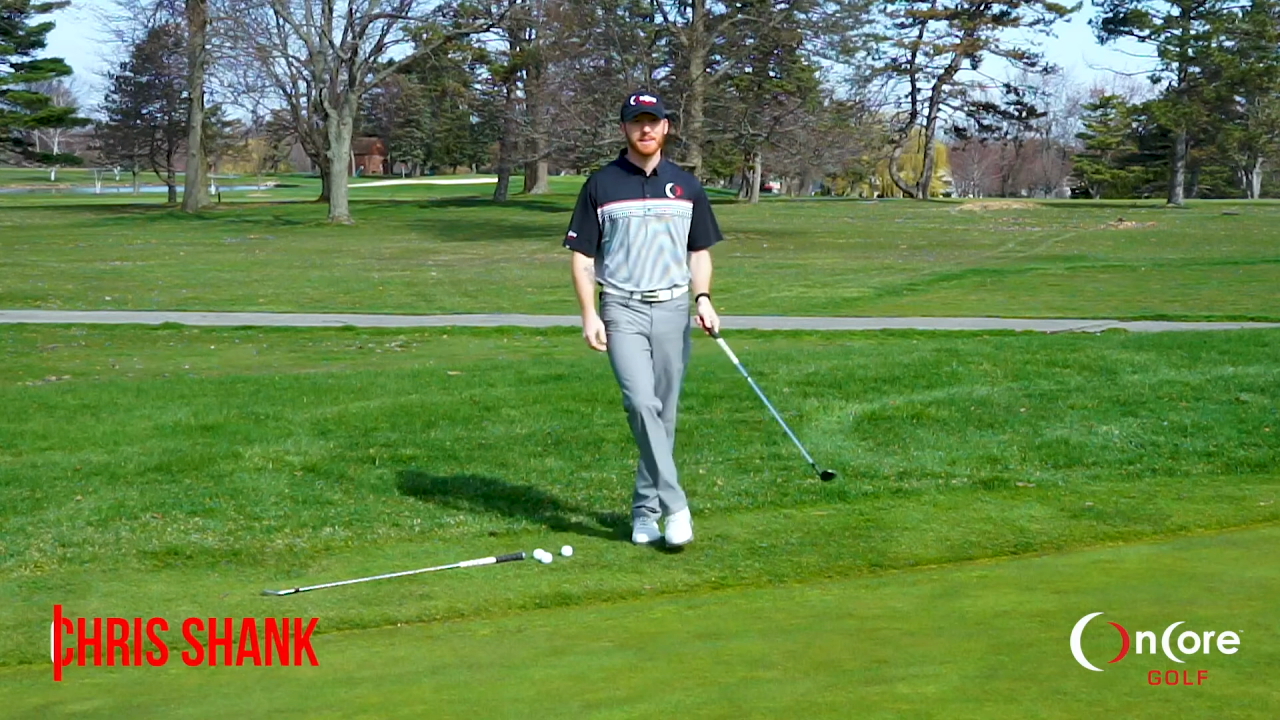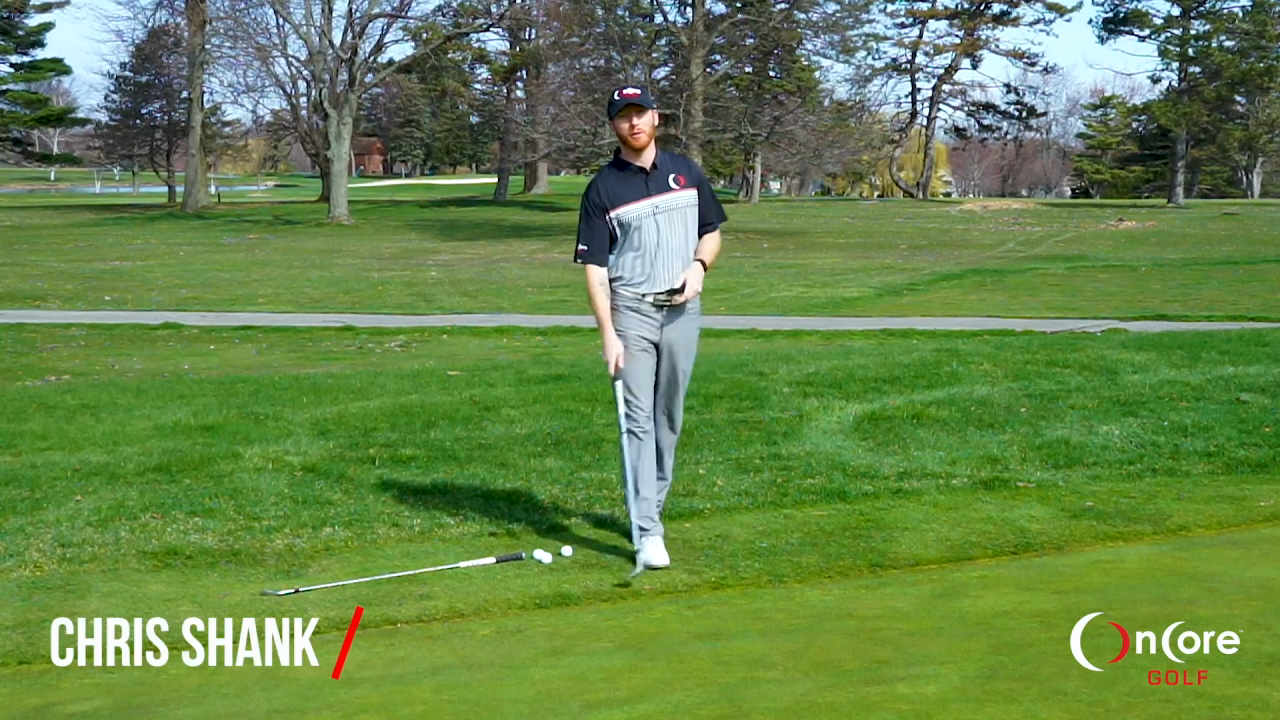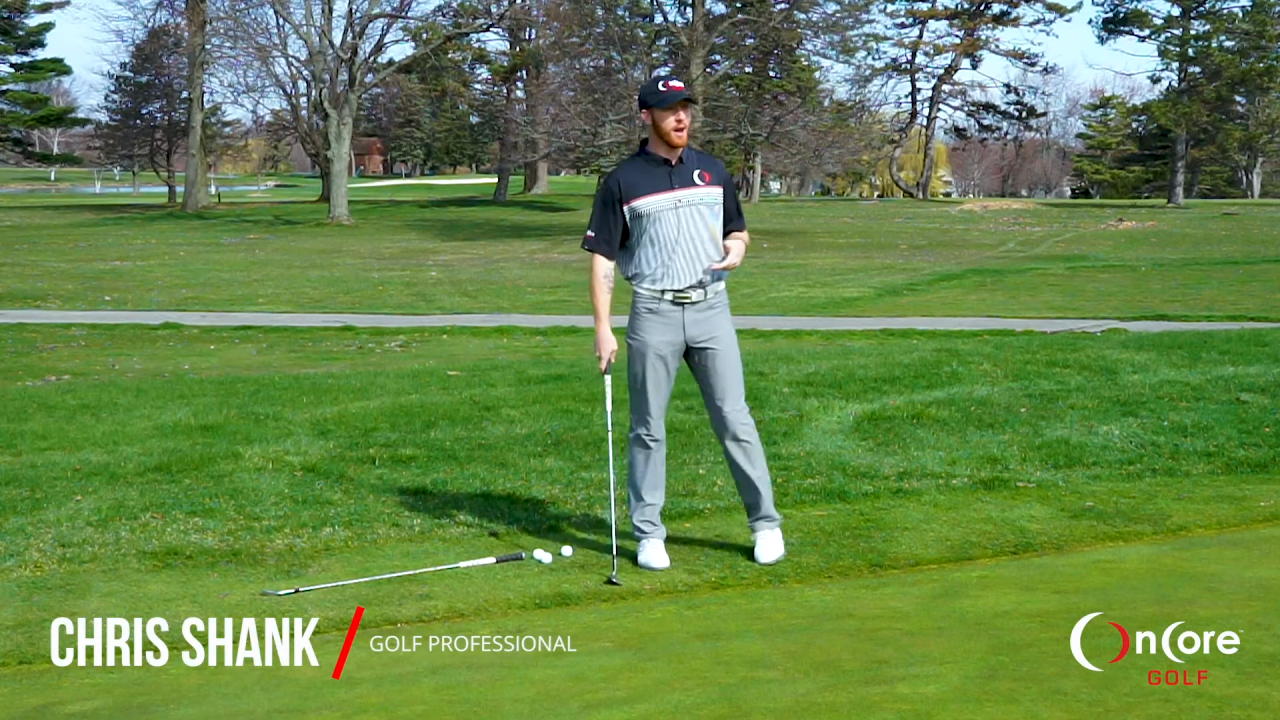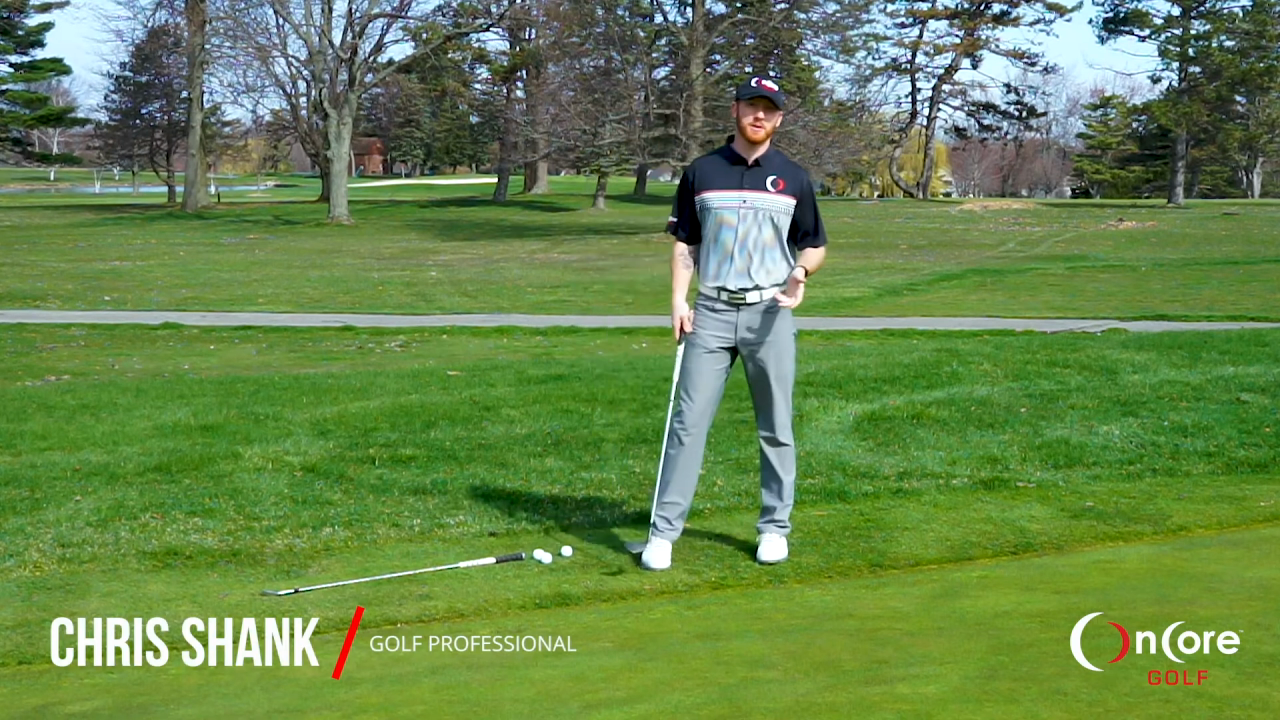
dt=0.7s
person 1, frame 1
left shoulder: (687, 185)
right shoulder: (600, 184)
left elbow: (700, 252)
right elbow: (581, 256)
left wrist: (703, 298)
right wrist: (588, 314)
left hip: (672, 310)
right hip: (621, 309)
left knee: (663, 417)
right knee: (640, 403)
left ankle: (645, 509)
right ankle: (675, 504)
person 1, frame 2
left shoulder: (687, 171)
right shoulder: (602, 189)
left elbow: (713, 231)
right elbow: (593, 267)
left wrist: (698, 267)
right wrist: (607, 334)
left hip: (682, 312)
right hip: (631, 313)
left knee: (667, 420)
right knee: (636, 422)
left ankle: (649, 507)
right ankle: (648, 532)
person 1, frame 3
left shoulder: (713, 170)
right shoulder: (622, 180)
left elbow: (737, 231)
right elbow: (602, 258)
left wrist: (737, 248)
right wrist: (602, 328)
left hip: (711, 310)
right hip: (654, 315)
left knee: (735, 421)
right knee: (648, 429)
left ankle: (764, 521)
right ankle: (649, 533)
person 1, frame 4
left shoulder: (794, 178)
right shoulder: (700, 172)
left elbow: (814, 246)
right elbow: (684, 243)
left wrist: (800, 274)
right wrist: (678, 299)
left hip: (768, 316)
right hip: (711, 312)
left knee: (775, 428)
right knee: (689, 422)
left ankle: (774, 527)
right ankle: (664, 531)
